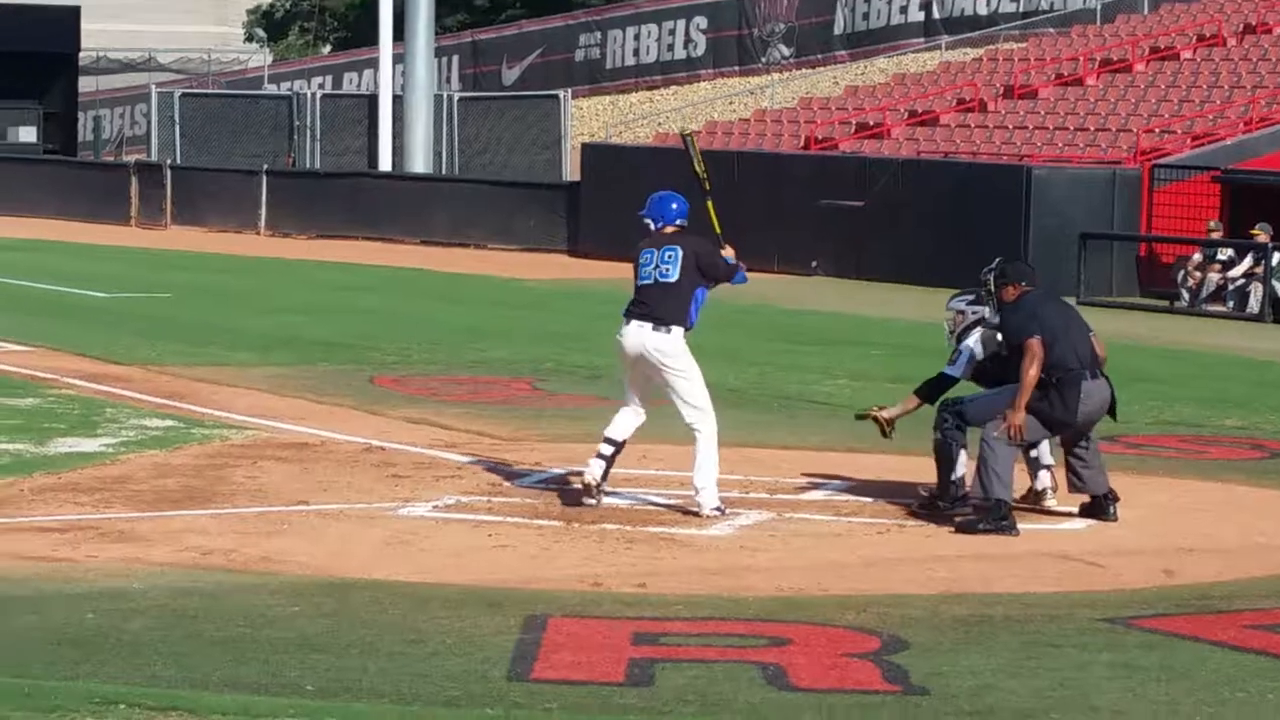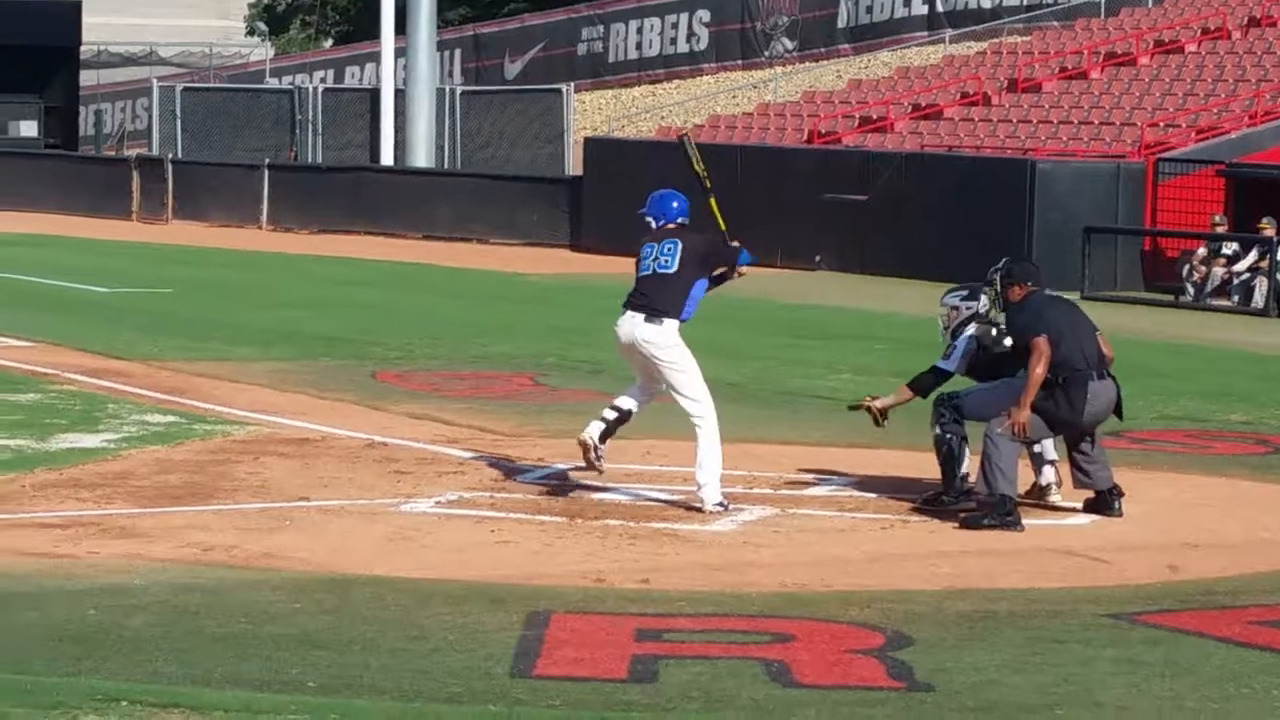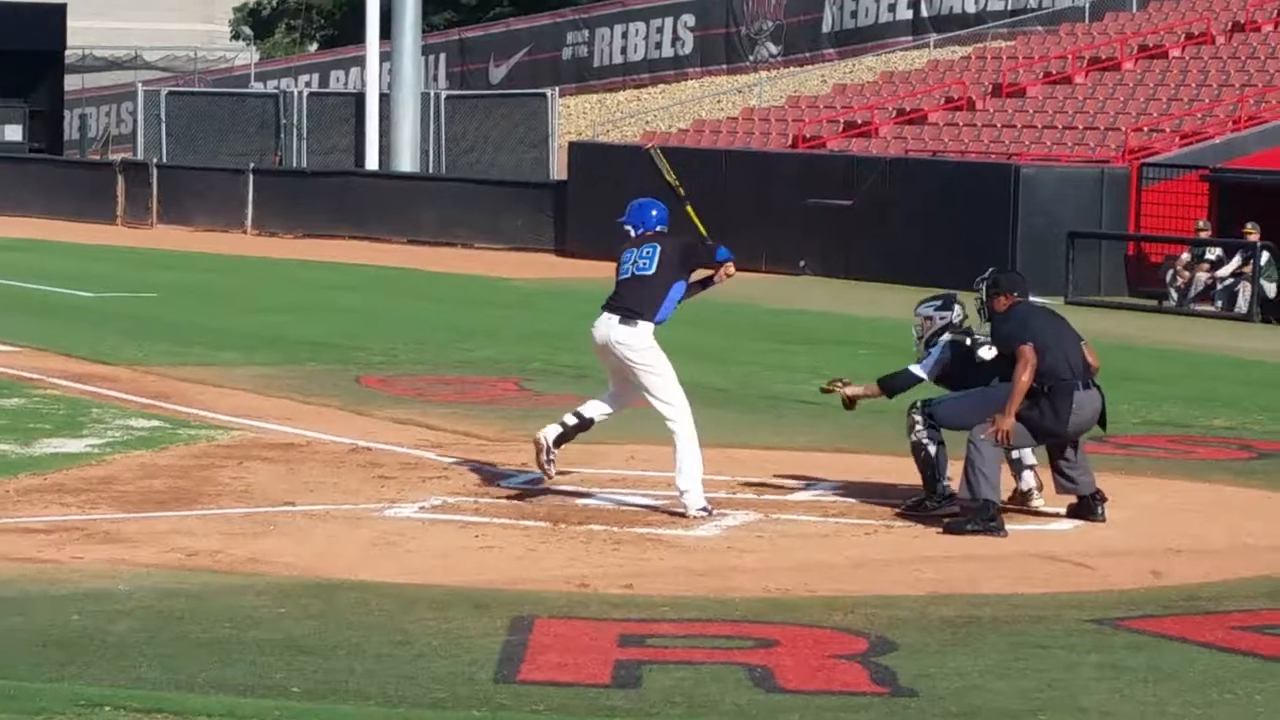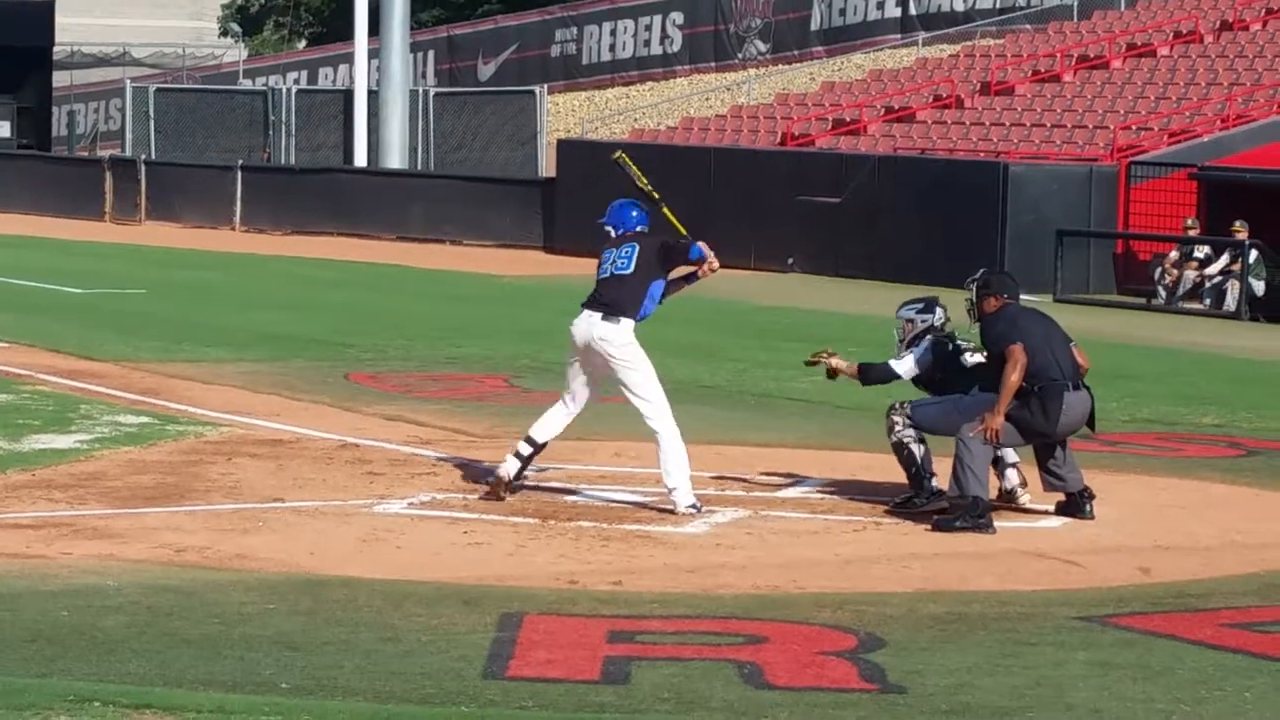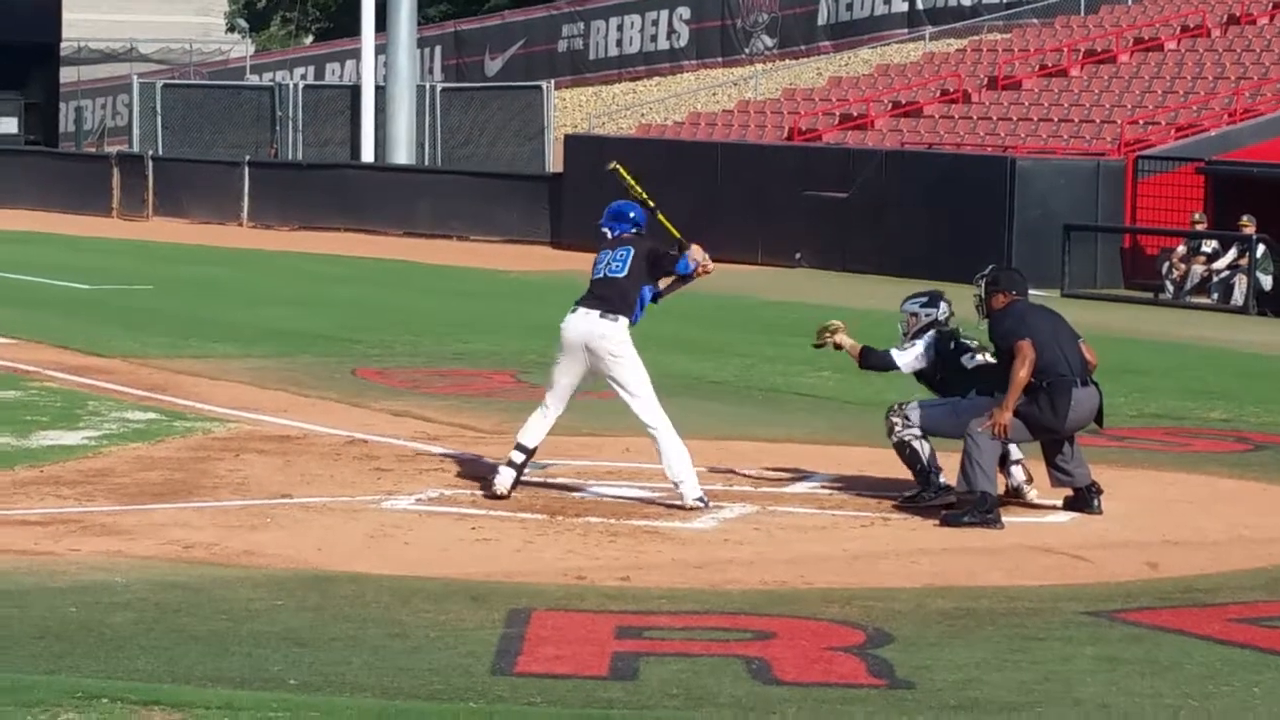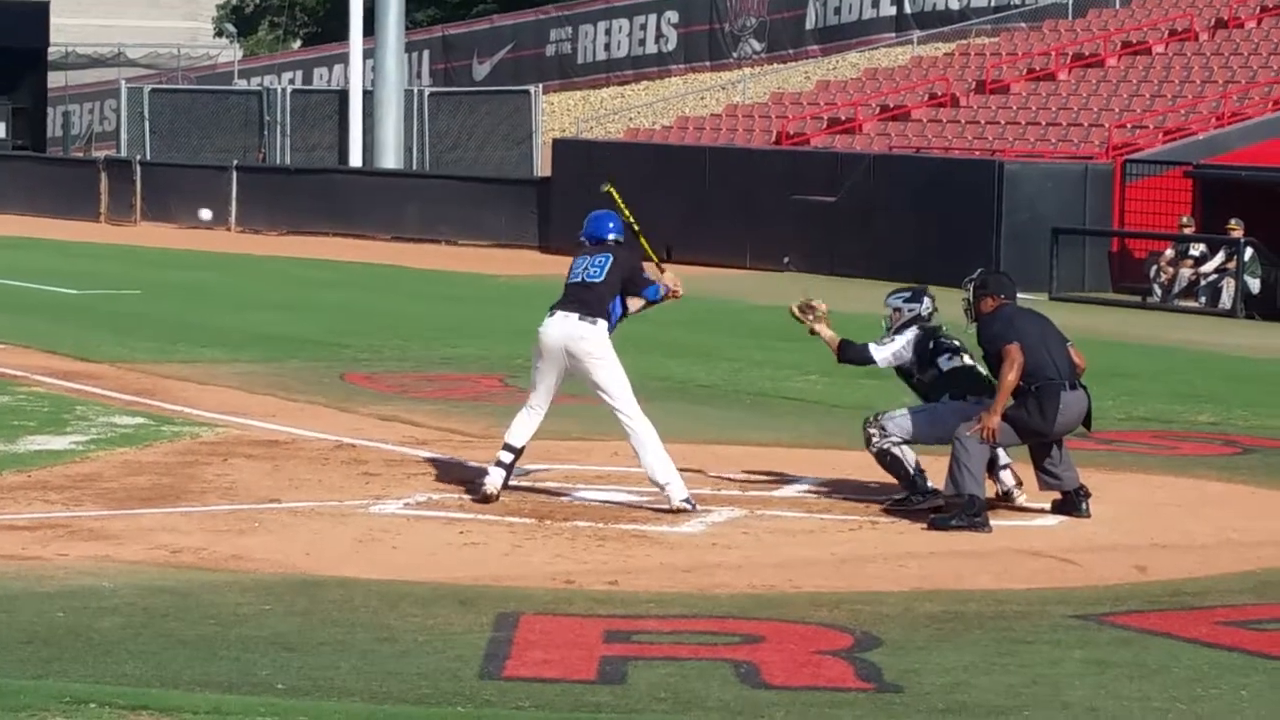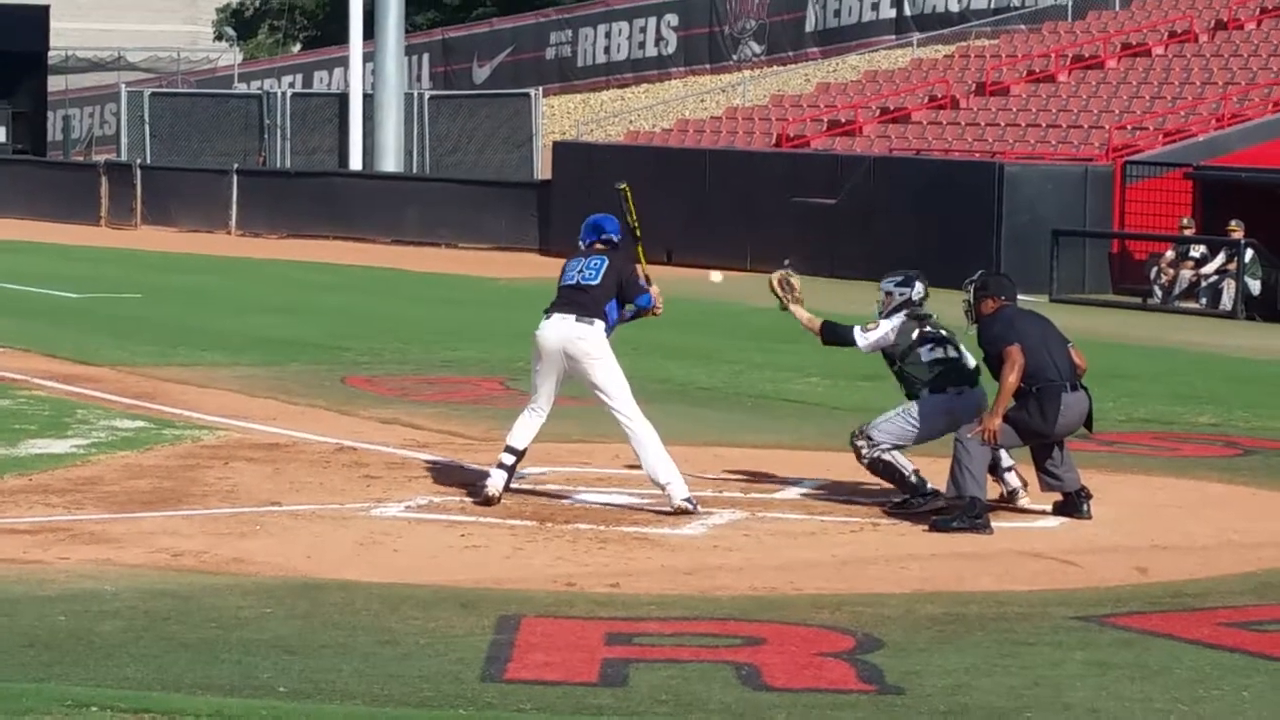
dt=0.1s
person 1, frame 1
left shoulder: (644, 249)
right shoulder: (697, 246)
right elbow: (738, 276)
left wrist: (709, 270)
right wrist: (728, 259)
left hip: (631, 334)
right hip: (666, 340)
left knee: (634, 408)
right knee: (703, 420)
left ankle: (597, 469)
right ankle: (708, 500)
person 1, frame 2
left shoulder: (647, 245)
right shoulder: (698, 242)
right elbow: (744, 258)
left wrist: (722, 275)
right wrist: (732, 259)
left hip: (627, 324)
right hip: (659, 332)
left knee: (648, 385)
right knee: (703, 413)
left ankle: (599, 428)
right ankle: (711, 495)
person 1, frame 3
left shoulder: (629, 250)
right shoulder: (676, 246)
right elbow: (723, 255)
left wrist: (712, 279)
right wrist: (718, 267)
left hip: (604, 327)
right hip: (633, 334)
left knee: (621, 393)
right knee: (679, 417)
left ankle: (556, 434)
right ankle: (693, 500)
person 1, frame 4
left shoulder: (609, 250)
right shoulder: (654, 245)
right elbow: (696, 251)
left wrist: (696, 274)
right wrist: (704, 255)
left hip: (583, 325)
right hip: (613, 331)
left knee: (571, 402)
right knee: (659, 415)
left ankle: (510, 469)
right ankle: (684, 497)
person 1, frame 5
left shoulder: (605, 251)
right shoulder: (647, 248)
right elbow: (680, 264)
left wrist: (692, 274)
right wrist: (695, 258)
left hip: (575, 323)
right hip: (609, 329)
left knee: (551, 405)
right knee: (651, 412)
left ankle: (504, 478)
right ankle: (690, 492)
person 1, frame 6
left shoulder: (580, 259)
right shoulder: (624, 257)
right elbow: (649, 294)
left wrist: (661, 292)
right wrist: (665, 286)
left hip: (552, 327)
right hip: (588, 334)
left knee: (534, 406)
right knee: (631, 414)
left ankle: (494, 479)
right ankle: (676, 492)
person 1, frame 7
left shoulder: (572, 262)
right shoulder: (619, 262)
right elbow: (643, 301)
left wrist: (640, 312)
right wrist: (653, 297)
left hip: (549, 329)
right hip: (586, 335)
left knee: (536, 409)
right knee: (630, 415)
left ankle: (496, 481)
right ankle: (677, 492)
person 2, frame 1
left shoulder: (1017, 309)
right shoulder: (1060, 305)
left elbow: (1035, 354)
right elbow: (1100, 353)
left wrist: (1018, 409)
left hip: (1071, 395)
right hip: (1101, 391)
left knee: (998, 435)
right knee: (1077, 436)
left ankle: (999, 514)
right ankle: (1103, 500)
person 2, frame 2
left shoulder: (1022, 309)
right shoulder: (1066, 305)
left elbow: (1042, 352)
right elbow: (1107, 353)
left wrist: (1023, 406)
left hip: (1077, 396)
right hip: (1107, 393)
left knee: (1001, 431)
right knee: (1079, 431)
left ankle: (1004, 509)
right ankle: (1108, 495)
person 2, frame 3
left shoulder: (1007, 319)
right shoulder: (1050, 315)
left elbow: (1027, 360)
right elbow: (1092, 362)
left wrist: (1008, 414)
left hip: (1062, 406)
right hip: (1091, 402)
left knee: (983, 437)
right knee: (1061, 437)
left ankle: (987, 514)
right ankle: (1091, 501)
person 2, frame 4
left shoulder: (996, 320)
right shoulder: (1040, 317)
left elbow: (1018, 360)
right elbow: (1082, 363)
left wrist: (997, 413)
left hip: (1052, 407)
right hip: (1082, 404)
left knee: (972, 435)
right knee: (1047, 434)
left ankle: (976, 512)
right ankle: (1079, 498)
person 2, frame 5
left shoulder: (1004, 317)
right shoulder: (1048, 314)
left elbow: (1026, 356)
right elbow: (1090, 360)
left wrist: (1006, 408)
left hip: (1060, 403)
right hip: (1090, 400)
left knee: (980, 431)
right knee: (1054, 429)
left ankle: (984, 507)
right ankle: (1087, 493)
person 2, frame 6
left shoulder: (993, 321)
right shoulder: (1037, 318)
left elbow: (1015, 359)
right elbow: (1079, 363)
left wrist: (994, 412)
left hip: (1049, 407)
right hip: (1078, 404)
left knee: (969, 435)
right knee: (1043, 433)
left ankle: (972, 510)
right ankle: (1075, 497)
person 2, frame 7
left shoulder: (993, 322)
right shoulder: (1037, 319)
left elbow: (1016, 361)
right elbow: (1080, 363)
left wrist: (995, 414)
left hip: (1049, 408)
right hip: (1079, 405)
left knee: (970, 437)
right knee: (1043, 433)
left ankle: (974, 512)
right ankle: (1076, 498)
person 3, frame 1
left shoulder: (974, 341)
right shoulder: (1001, 336)
left elbow: (939, 386)
left wrist: (894, 412)
left ankle: (953, 495)
right ankle: (1043, 487)
person 3, frame 2
left shoulder: (970, 336)
right shoulder: (994, 332)
left elbow: (933, 379)
left wrist: (887, 402)
left hip: (1023, 387)
left knee: (946, 407)
left ankle: (956, 491)
right ankle: (1048, 482)
person 3, frame 3
left shoulder: (944, 345)
right shoulder: (971, 341)
left elbow: (903, 381)
left wrist: (857, 390)
left hip: (997, 397)
left knee: (920, 414)
left ankle: (938, 496)
right ankle: (1028, 488)
person 3, frame 4
left shoulder: (926, 347)
right shoulder: (956, 344)
left elbow: (881, 373)
left wrist: (839, 364)
left hip: (977, 404)
left knee: (899, 417)
left ankle: (926, 492)
right ankle: (1014, 486)
person 3, frame 5
left shoulder: (929, 342)
right shoulder: (960, 341)
left elbow: (881, 361)
left wrist: (843, 341)
left hip: (977, 408)
left knee: (899, 417)
left ankle: (934, 488)
right ankle: (1020, 482)
person 3, frame 6
left shoulder: (908, 340)
right shoulder: (948, 339)
left elbow: (858, 354)
right elbow: (981, 383)
left wrist: (821, 329)
left hip: (954, 411)
right hip: (985, 407)
left knee: (875, 428)
left ankle: (922, 492)
right ankle: (1009, 486)
person 3, frame 7
left shoulder: (893, 326)
right shoulder: (938, 329)
left elbow: (841, 336)
right elbow: (972, 370)
left wrist: (798, 312)
left hip: (937, 404)
right hip: (974, 399)
left knee: (864, 442)
left ankle: (922, 494)
right ankle: (1014, 488)
